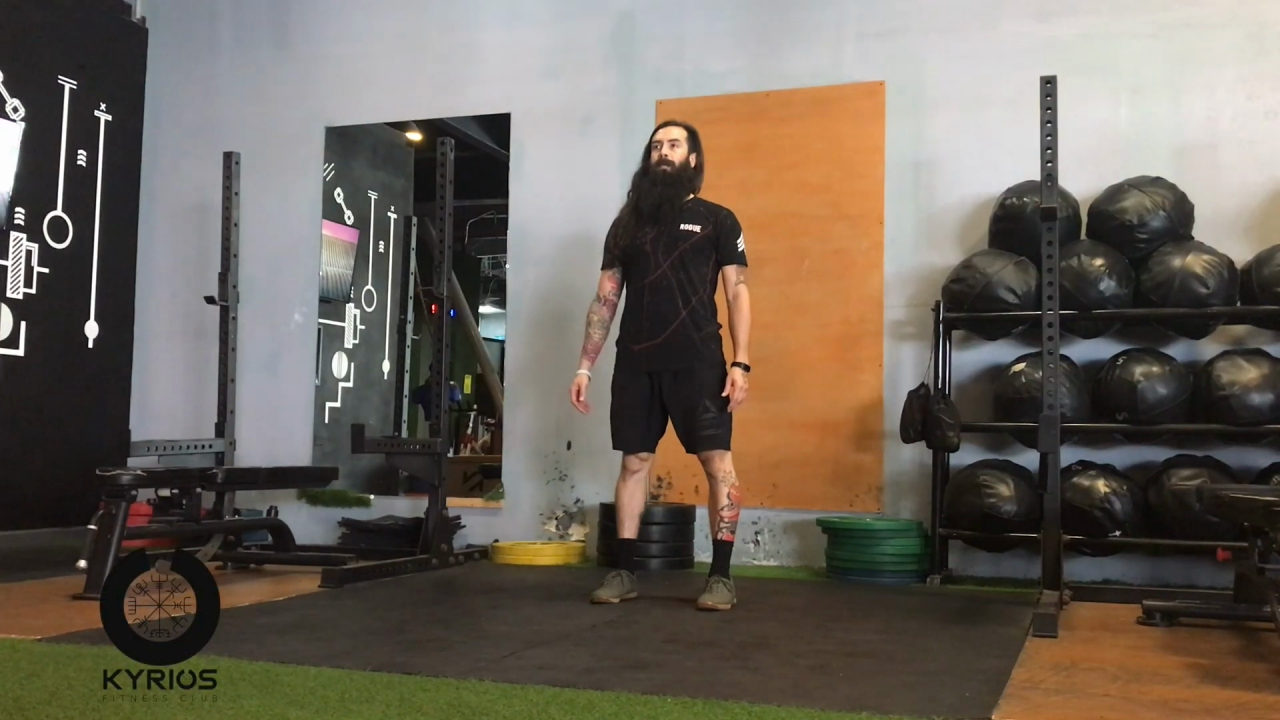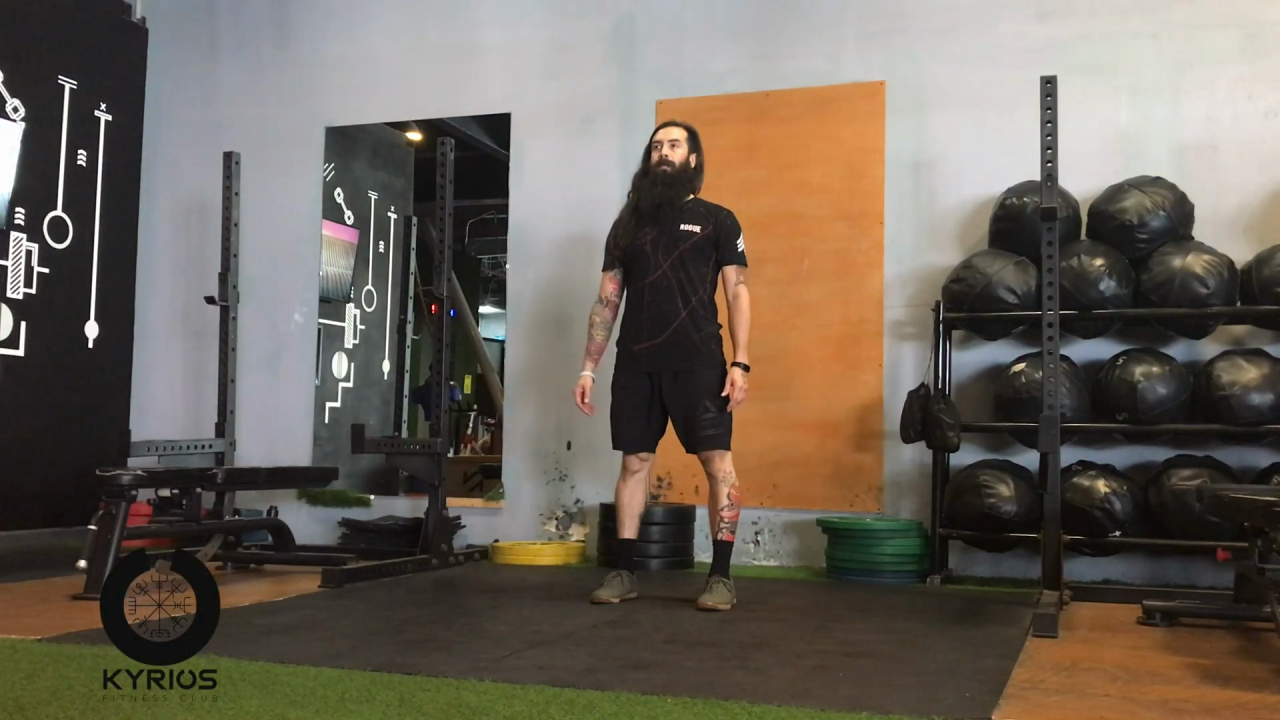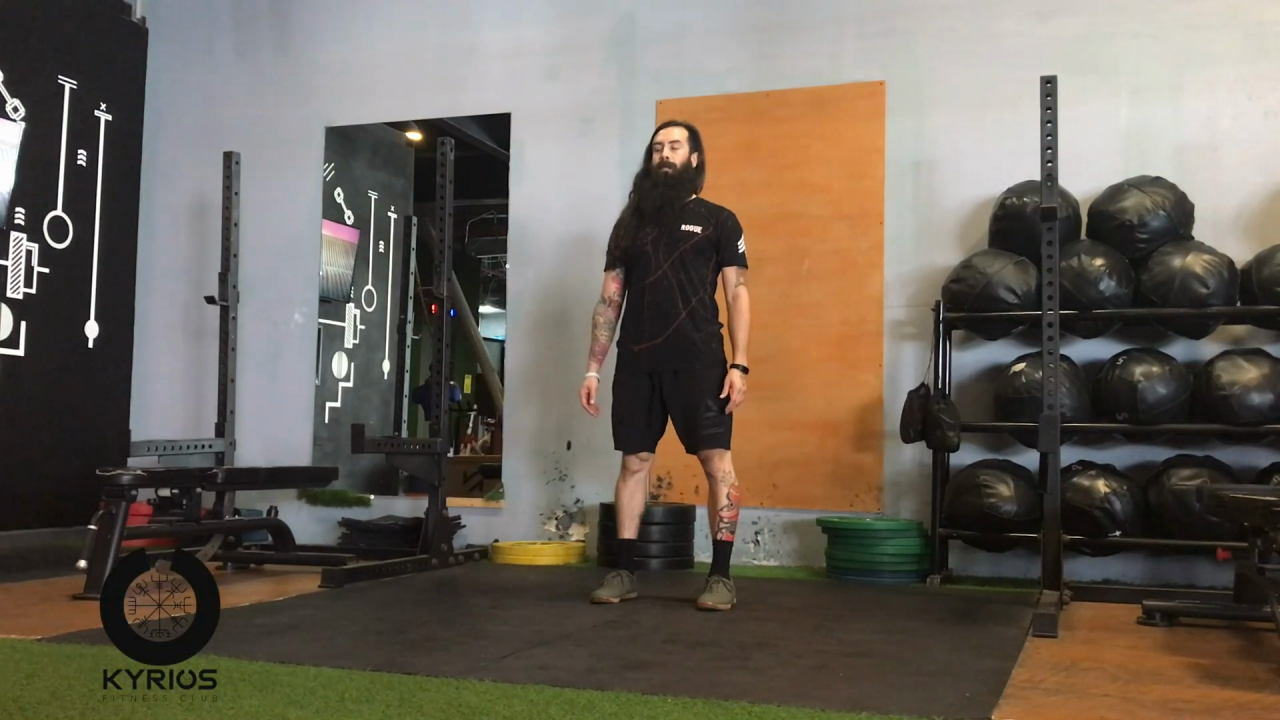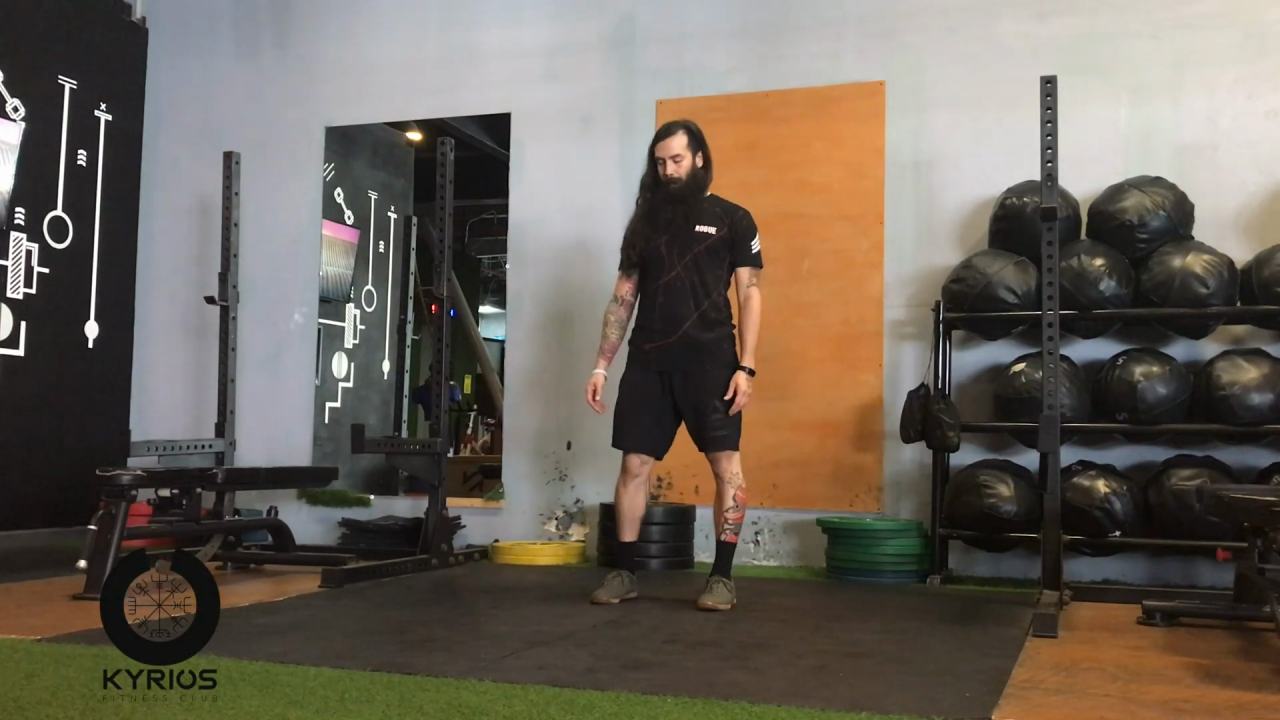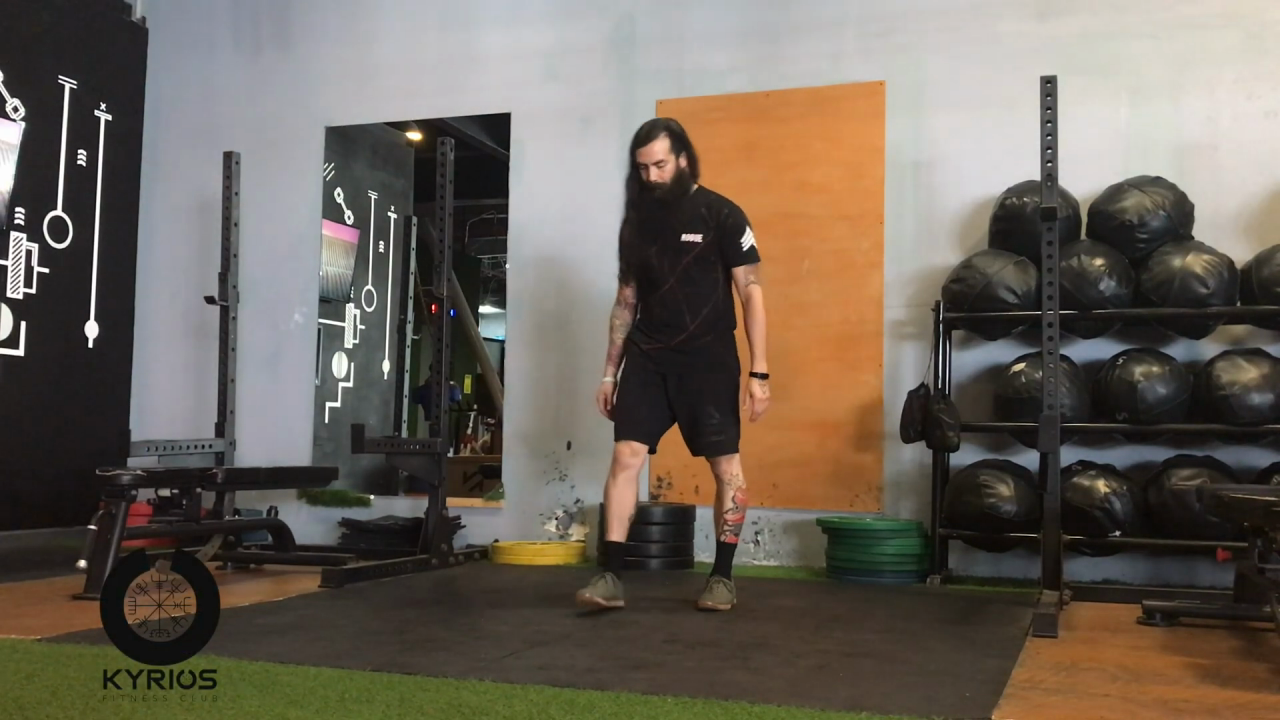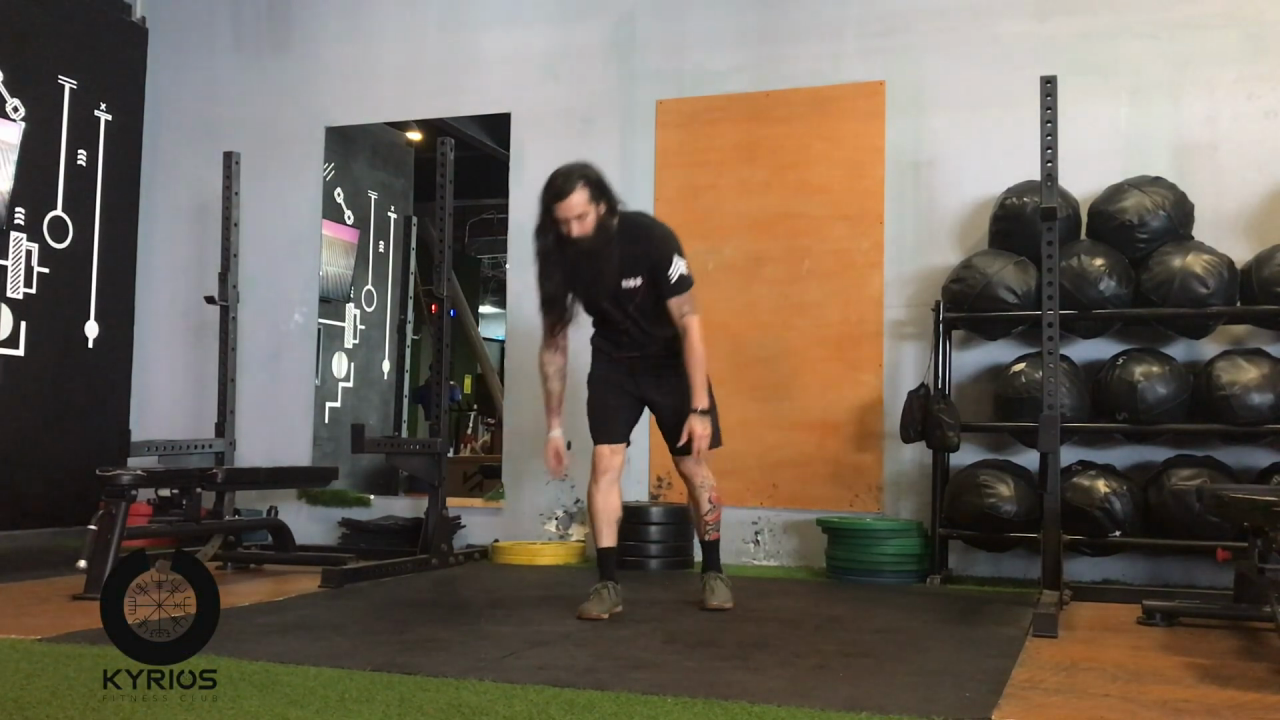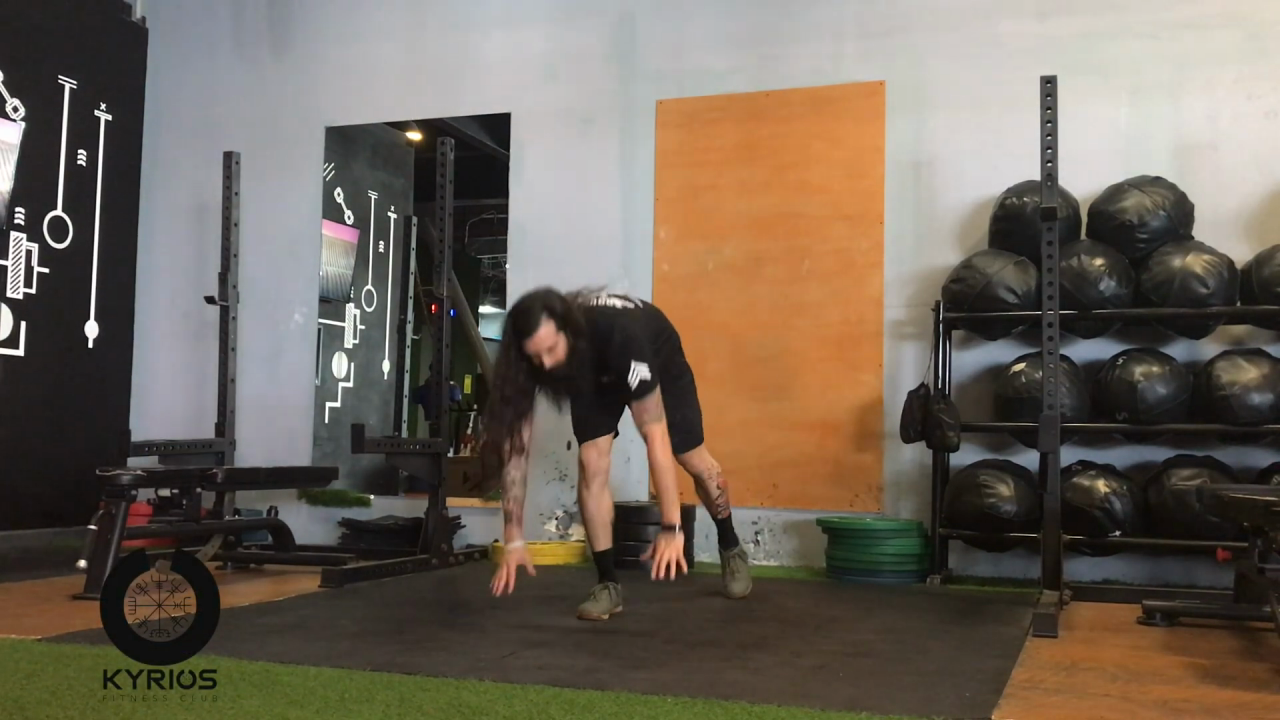
dt=0.4s
person 1, frame 1
left shoulder: (717, 220)
right shoulder: (628, 223)
left elbow: (737, 293)
right elbow: (605, 298)
left wrist: (740, 362)
right wrist: (584, 367)
left hip: (698, 362)
right hip: (636, 363)
left knee: (717, 461)
right knee: (634, 462)
left ankle: (721, 575)
right ankle: (624, 571)
person 1, frame 2
left shoulder: (717, 220)
right shoulder: (628, 224)
left elbow: (737, 293)
right elbow: (607, 299)
left wrist: (740, 362)
right wrist: (588, 368)
left hip: (698, 362)
right hip: (636, 363)
left knee: (718, 461)
right knee: (634, 462)
left ankle: (721, 576)
right ankle: (624, 571)
person 1, frame 3
left shoulder: (718, 221)
right shoulder: (630, 223)
left elbow: (737, 294)
right elbow: (609, 300)
left wrist: (739, 364)
right wrist: (593, 369)
left hip: (698, 362)
right hip: (637, 363)
left knee: (717, 461)
right knee: (634, 462)
left ankle: (721, 575)
right ankle: (624, 571)
person 1, frame 4
left shoulder: (733, 219)
right shoulder: (644, 222)
left elbow: (750, 296)
right elbow: (622, 299)
left wrist: (746, 366)
right wrist: (601, 366)
left hip: (710, 362)
right hip: (648, 362)
left knee: (726, 464)
right knee: (634, 465)
left ankle: (722, 576)
right ankle: (624, 571)
person 1, frame 5
left shoulder: (722, 216)
right shoulder: (637, 221)
left elbow: (751, 294)
right elbow: (626, 301)
left wrist: (758, 372)
right wrist: (610, 372)
left hip: (708, 362)
right hip: (647, 360)
left knee: (725, 465)
right knee: (625, 458)
left ankle: (722, 576)
right ankle: (612, 574)
person 1, frame 6
left shoulder: (650, 239)
right shoulder: (561, 258)
left elbow: (689, 324)
right elbow: (554, 344)
left wrist: (700, 407)
right wrist: (554, 427)
left hip: (669, 360)
right hip: (613, 361)
left knee: (694, 464)
right knee: (605, 465)
left ankle: (713, 571)
right ankle: (607, 582)
person 1, frame 7
left shoulder: (620, 334)
right shoulder: (533, 359)
left elbow: (655, 434)
right elbow: (516, 445)
left wrist: (670, 529)
right wrist: (514, 539)
left hip: (659, 362)
left knee: (694, 460)
right knee: (592, 467)
left ankle: (731, 547)
right ankle: (608, 583)
